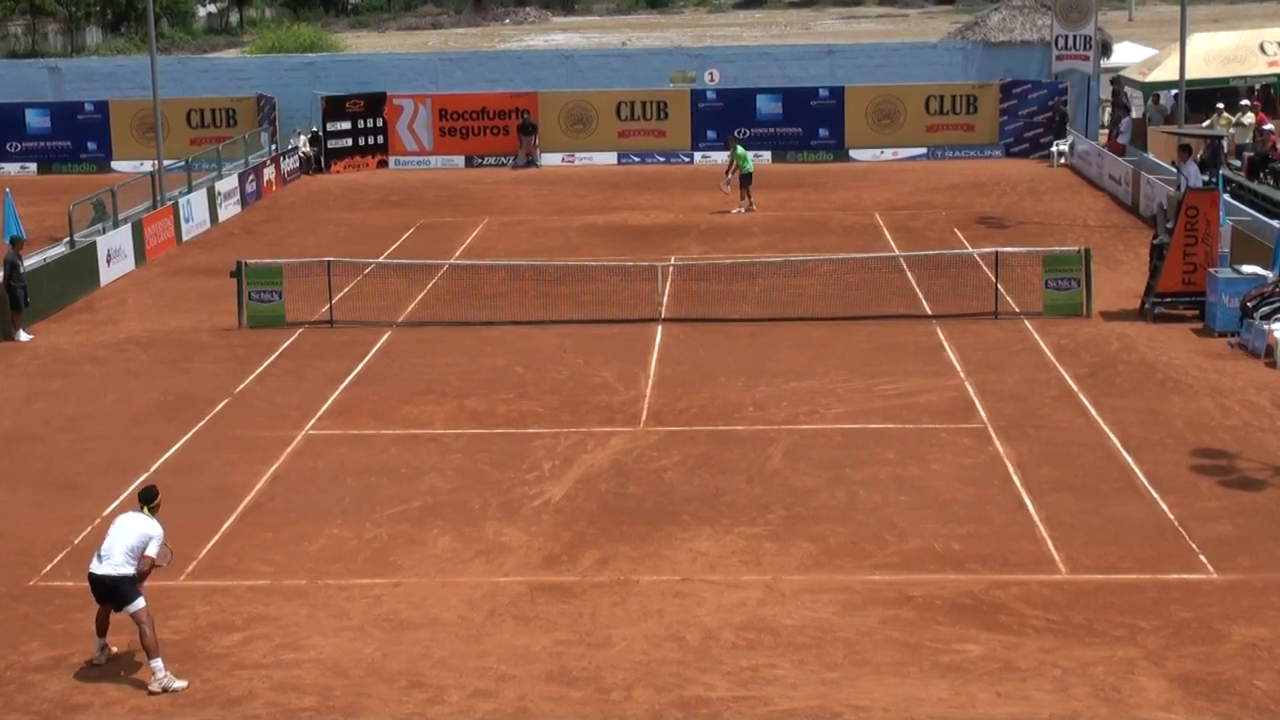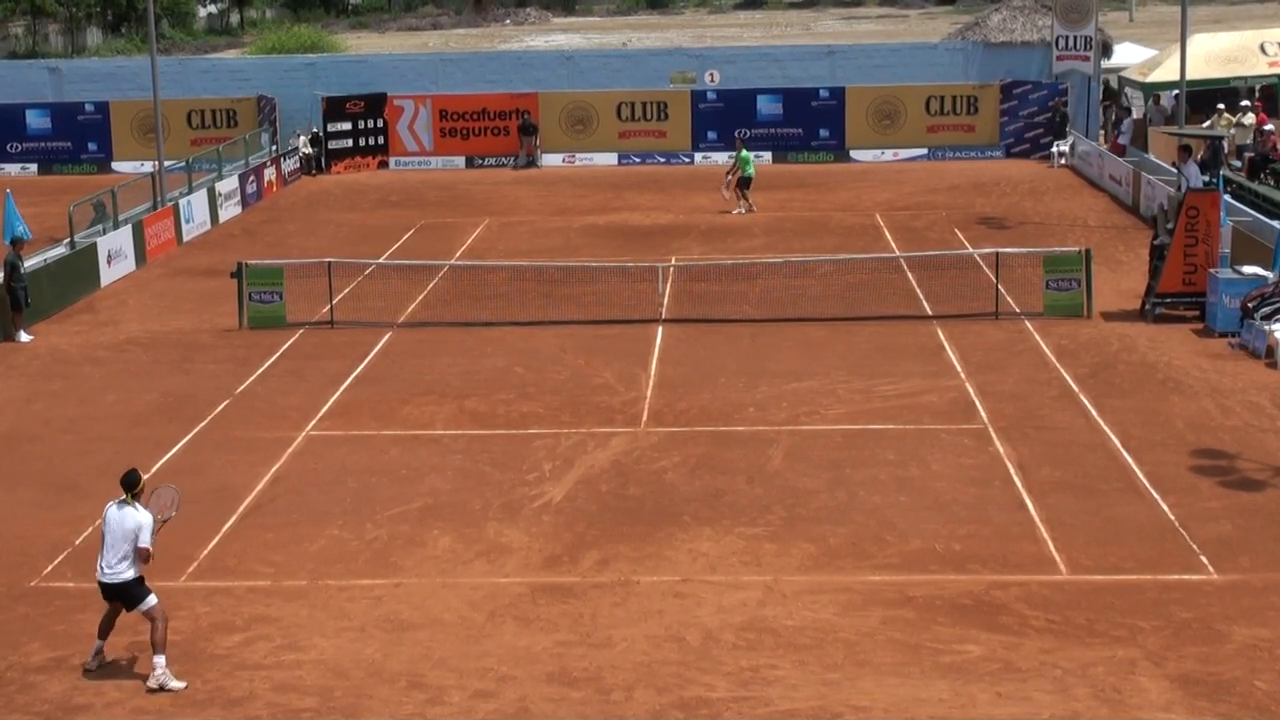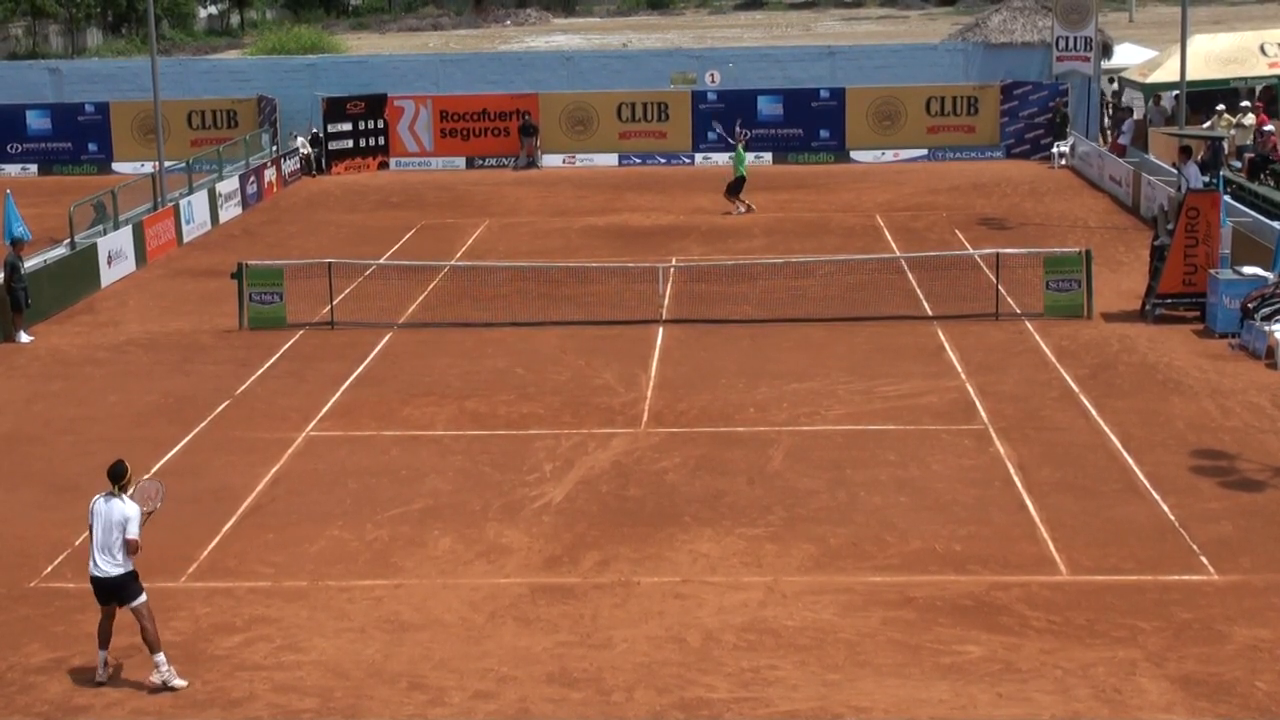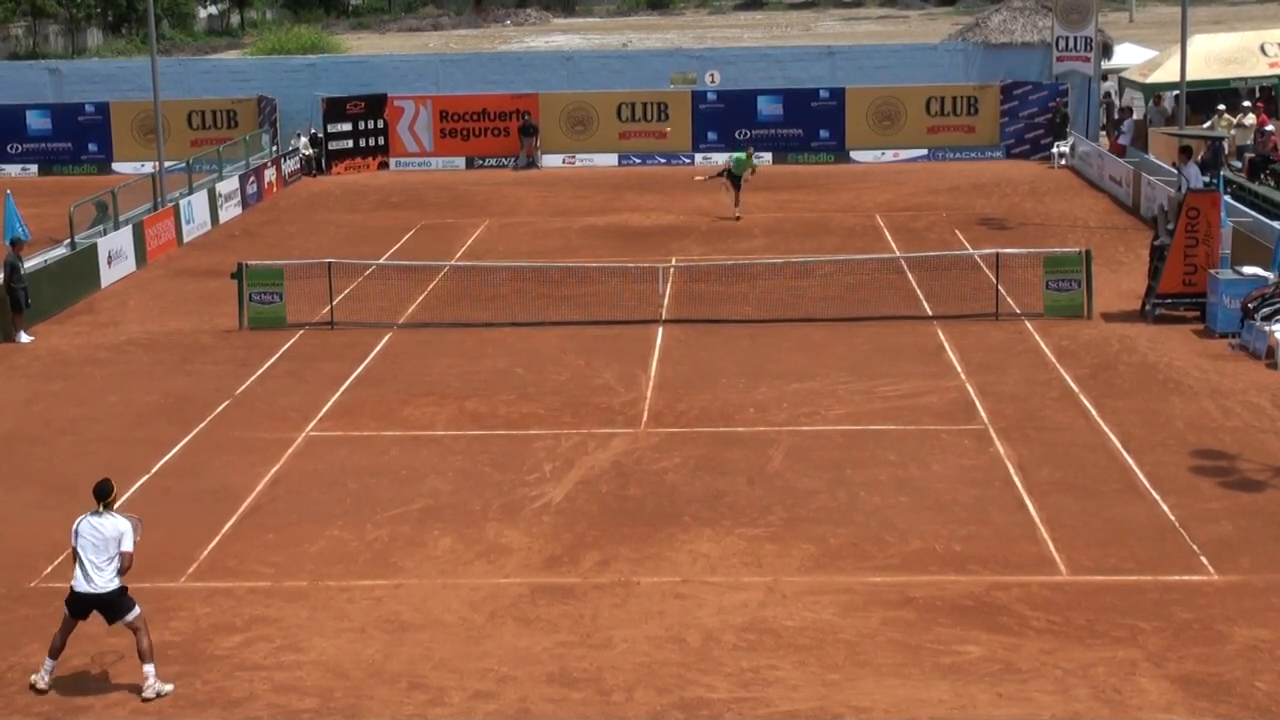
dt=0.7s
person 1, frame 1
left shoulder: (122, 518)
right shoulder: (155, 529)
right elbow: (145, 567)
right wrist: (137, 583)
left hip: (95, 572)
right hip: (118, 577)
left knee: (105, 608)
right knee: (145, 622)
left ankle: (101, 651)
right ankle: (159, 677)
person 1, frame 2
left shoulder: (110, 508)
right shoulder: (144, 517)
right elbow: (143, 557)
right wrist: (149, 554)
left hip: (104, 577)
right hip: (126, 580)
left knee: (113, 611)
right knee: (159, 618)
left ankle: (95, 657)
right ankle: (159, 674)
person 1, frame 3
left shoulder: (95, 502)
right shoulder: (131, 509)
left elbow: (93, 535)
right elbow: (132, 549)
right wrist: (138, 546)
left hip: (97, 574)
right hip: (120, 575)
left knee: (107, 618)
right knee: (146, 619)
left ankle: (102, 670)
right ankle: (162, 671)
person 1, frame 4
left shoulder: (80, 522)
right shoulder: (123, 524)
left elbow: (75, 557)
right elbow: (126, 564)
left hip: (80, 590)
right hip: (109, 591)
left knee: (64, 630)
right knee: (141, 629)
left ankle: (43, 677)
right ankle: (150, 683)
